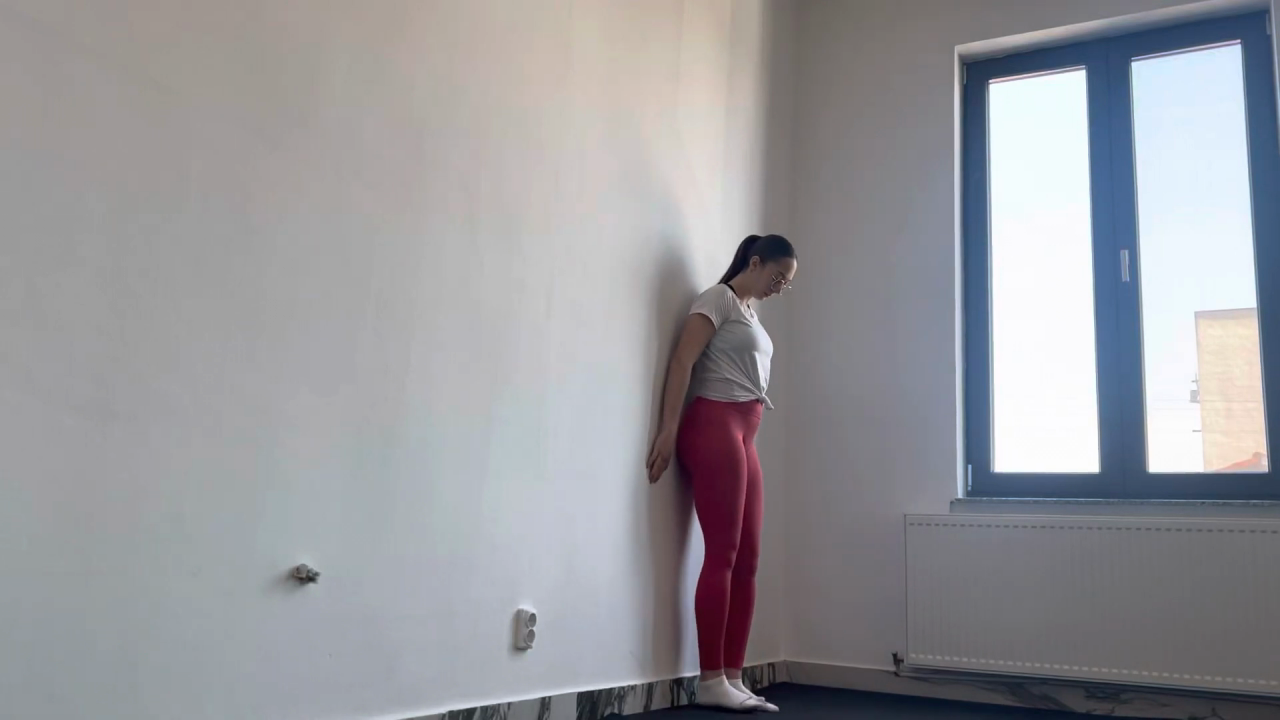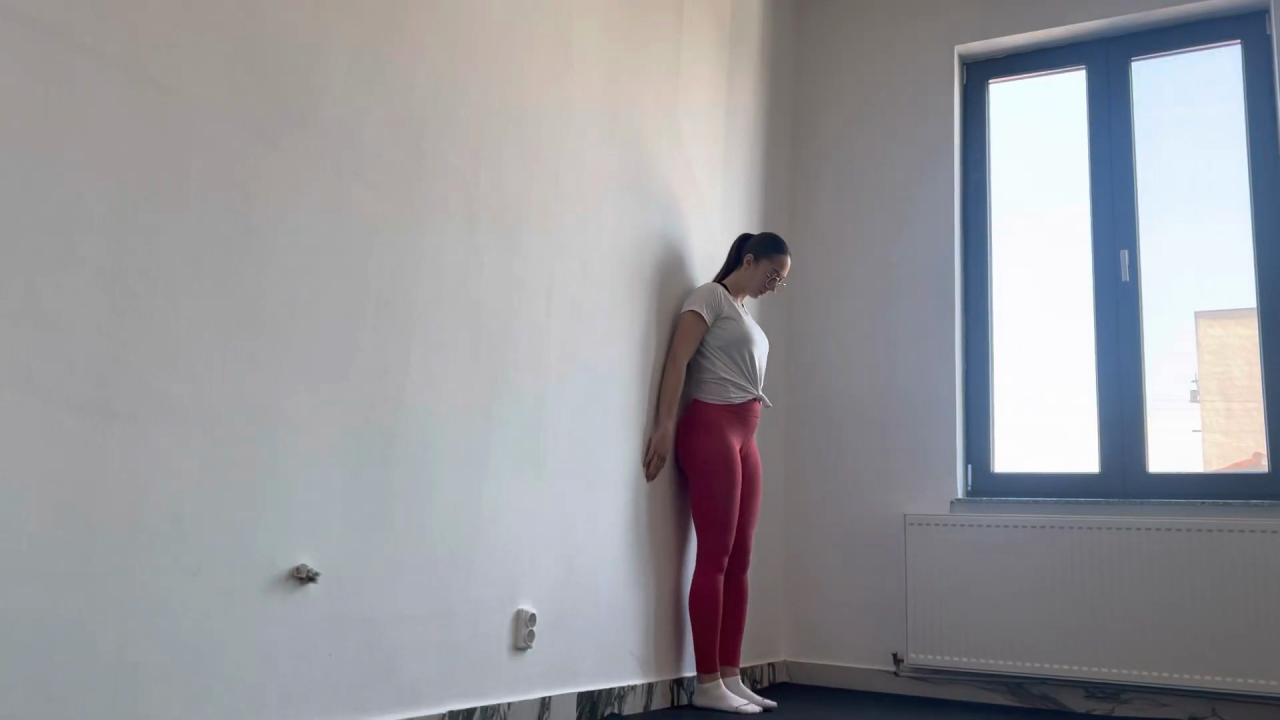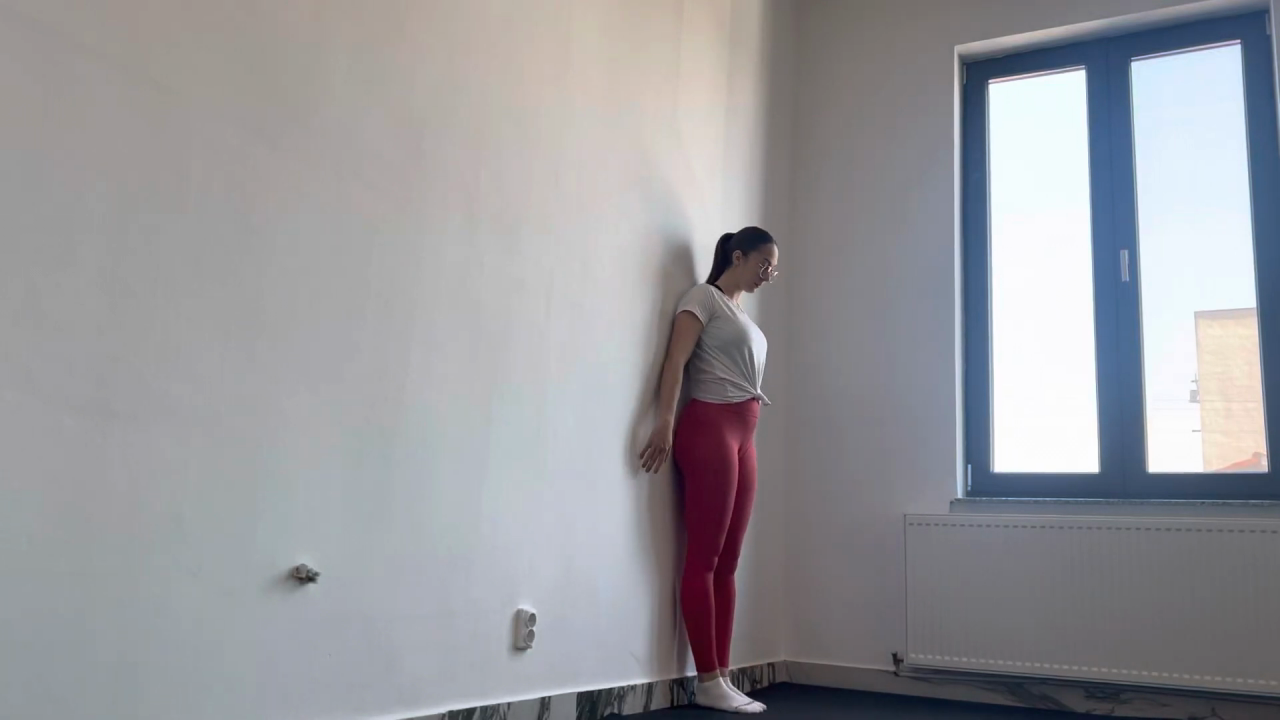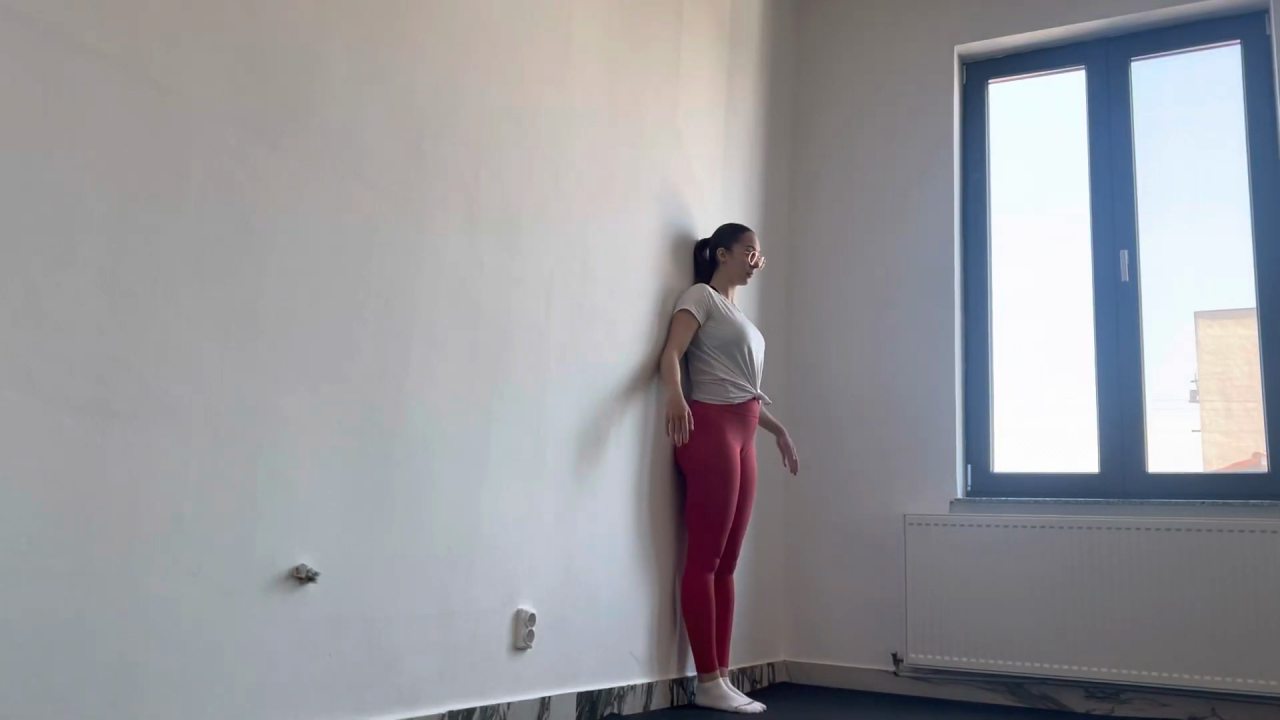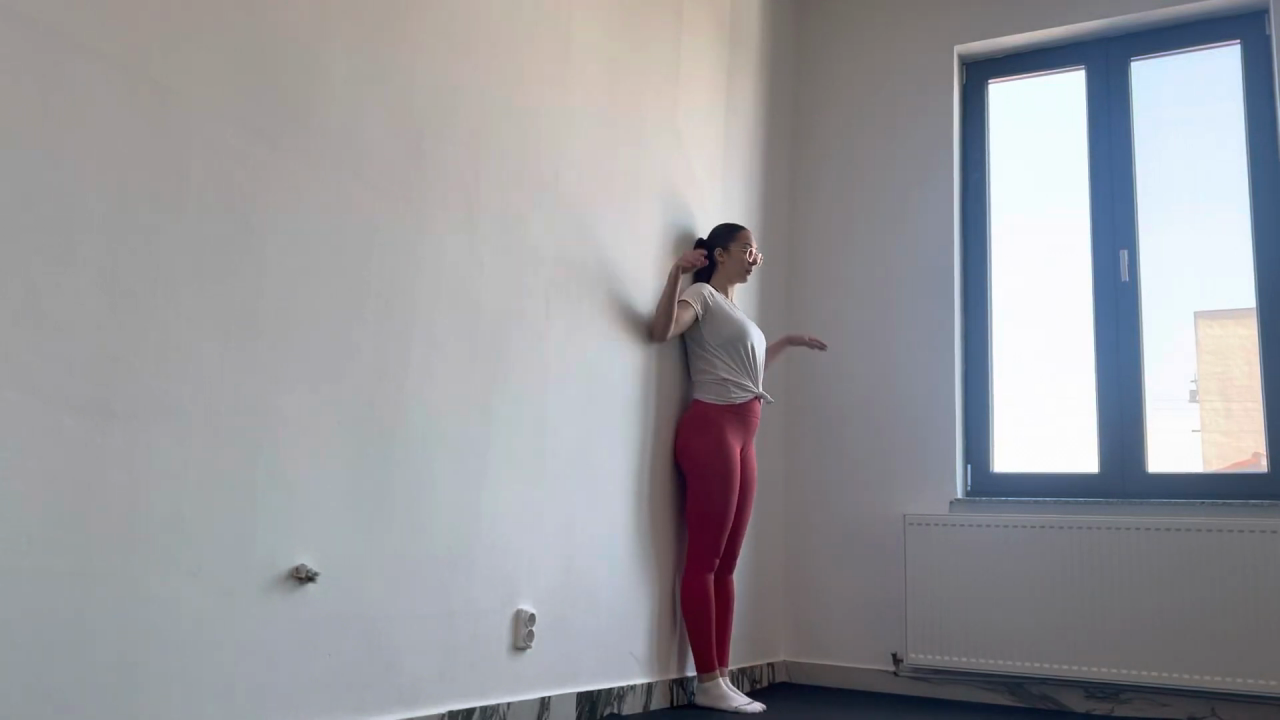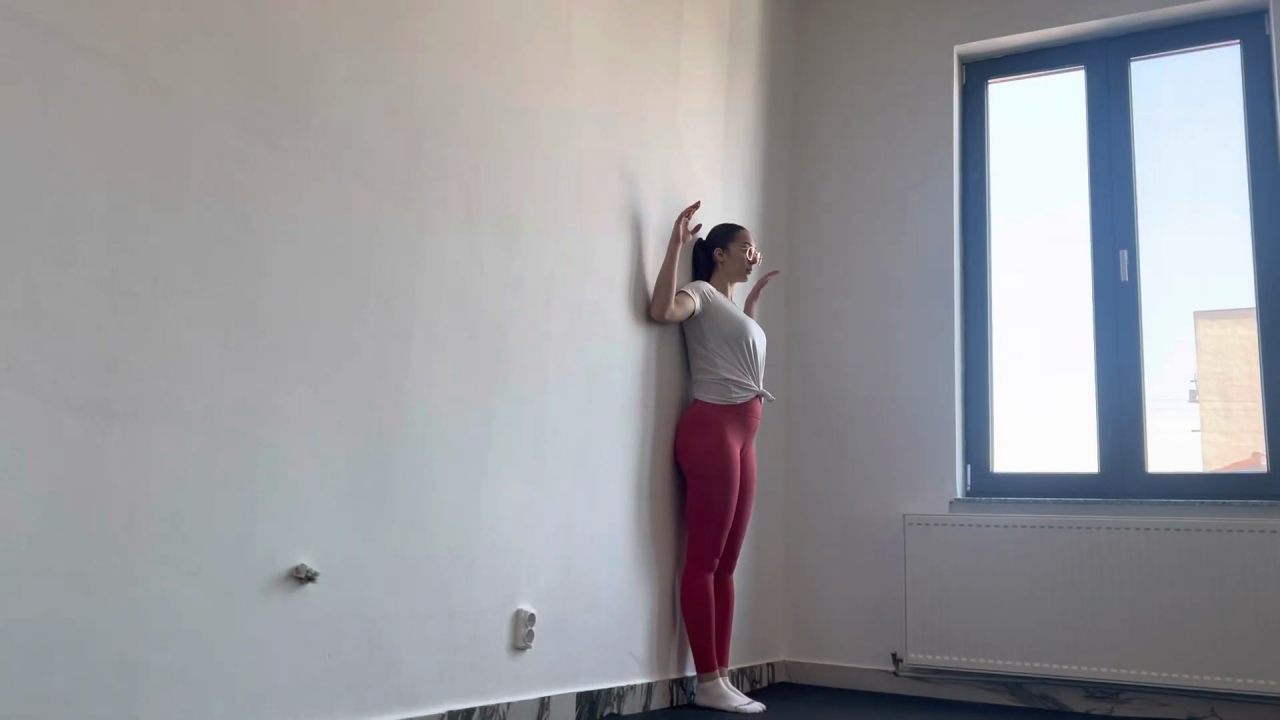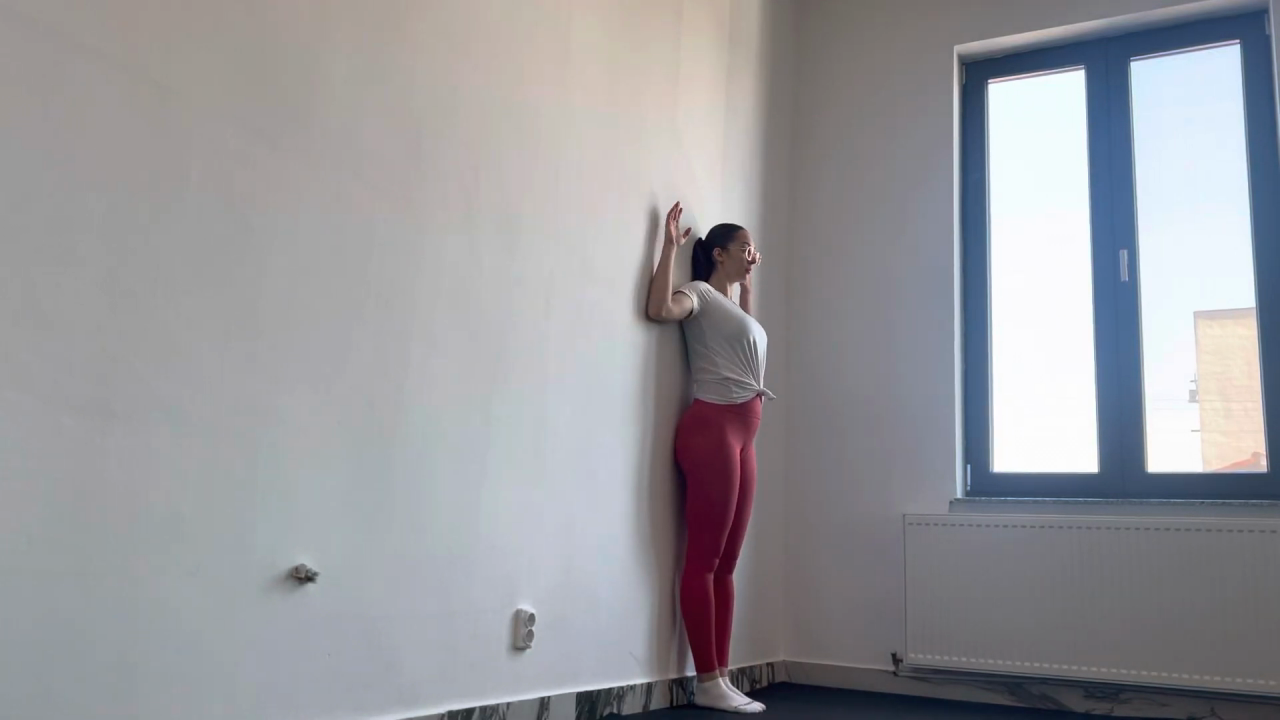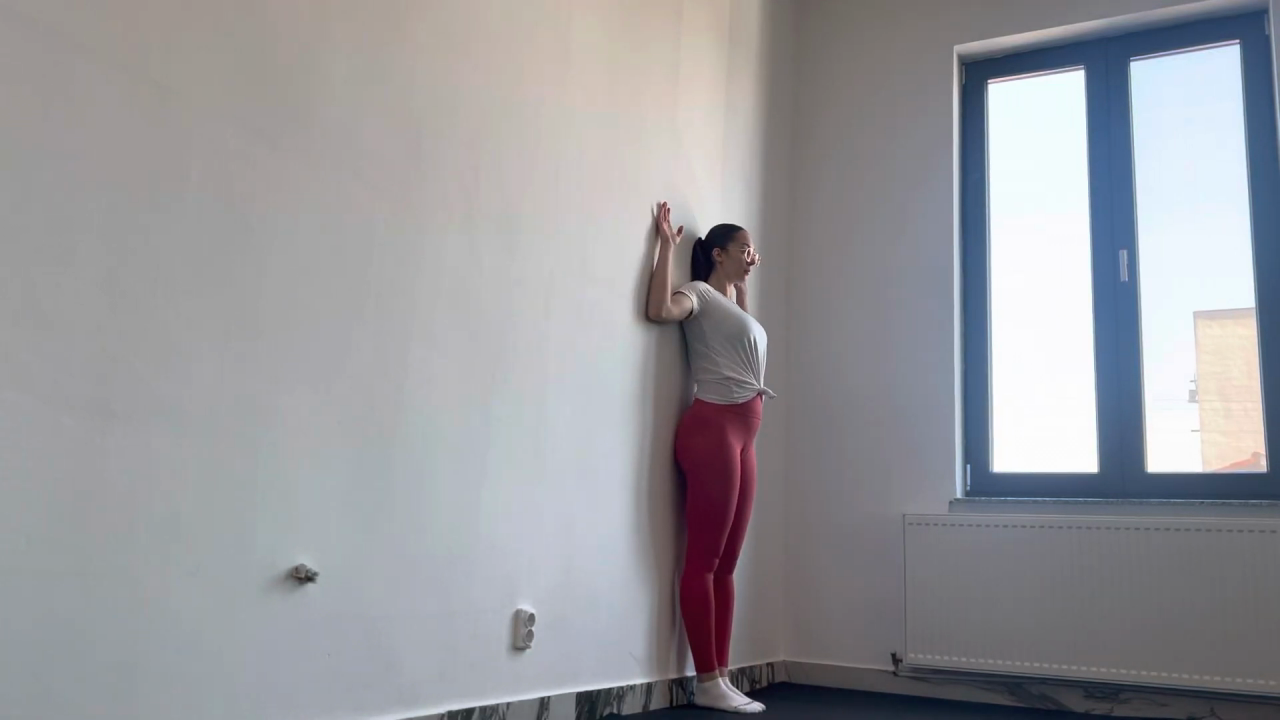
dt=0.3s
person 1, frame 1
left shoulder: (749, 313)
right shoulder: (718, 299)
right elbow: (682, 362)
left wrist: (741, 439)
right wrist: (668, 430)
left hip: (743, 433)
right hip: (714, 426)
left knee: (746, 558)
right knee: (722, 553)
left ankle: (732, 678)
right ankle: (711, 680)
person 1, frame 2
left shoulder: (744, 312)
right shoulder: (709, 297)
right elbow: (677, 361)
left wrist: (741, 438)
right wrist: (665, 428)
left hip: (744, 433)
right hip: (711, 427)
left knee: (739, 559)
right knee: (715, 556)
left ankle: (731, 676)
right ankle: (707, 683)
person 1, frame 3
left shoulder: (740, 311)
right shoulder: (704, 298)
right elbow: (675, 360)
right wrist: (665, 421)
left hip: (742, 434)
right hip: (710, 427)
left knee: (727, 561)
right knee: (704, 557)
left ankle: (721, 677)
right ankle: (708, 681)
person 1, frame 4
left shoulder: (734, 309)
right shoulder: (699, 297)
right elbow: (672, 351)
left wrist: (776, 426)
right wrist: (675, 396)
left hip: (741, 434)
right hip: (709, 428)
left knee: (725, 561)
right knee: (704, 558)
left ankle: (721, 678)
right ankle: (708, 682)
person 1, frame 5
left shoulder: (731, 308)
right shoulder: (701, 295)
right elbow: (661, 330)
left wrist: (786, 342)
right wrist: (676, 274)
left hip: (741, 435)
right hip: (711, 428)
left knee: (726, 562)
right knee: (704, 559)
left ankle: (721, 677)
right ankle: (708, 681)
person 1, frame 6
left shoulder: (730, 304)
right shoulder: (699, 293)
right elbow: (661, 310)
left wrist: (755, 297)
right wrist: (676, 244)
left hip: (741, 433)
right hip: (711, 428)
left knee: (726, 562)
right knee: (704, 559)
left ankle: (721, 677)
right ankle: (707, 682)
person 1, frame 7
left shoulder: (728, 303)
right shoulder: (699, 294)
right elbow: (659, 309)
left wrist: (747, 289)
right wrist: (670, 245)
left hip: (740, 435)
right hip: (712, 429)
left knee: (726, 563)
right knee: (703, 560)
left ankle: (721, 678)
right ankle: (707, 682)
person 1, frame 8
left shoulder: (728, 303)
right shoulder: (698, 294)
right elbow: (659, 310)
left wrist: (742, 288)
right wrist: (666, 247)
left hip: (740, 435)
right hip: (712, 429)
left knee: (726, 563)
right knee: (704, 561)
left ankle: (721, 678)
right ankle: (707, 683)
